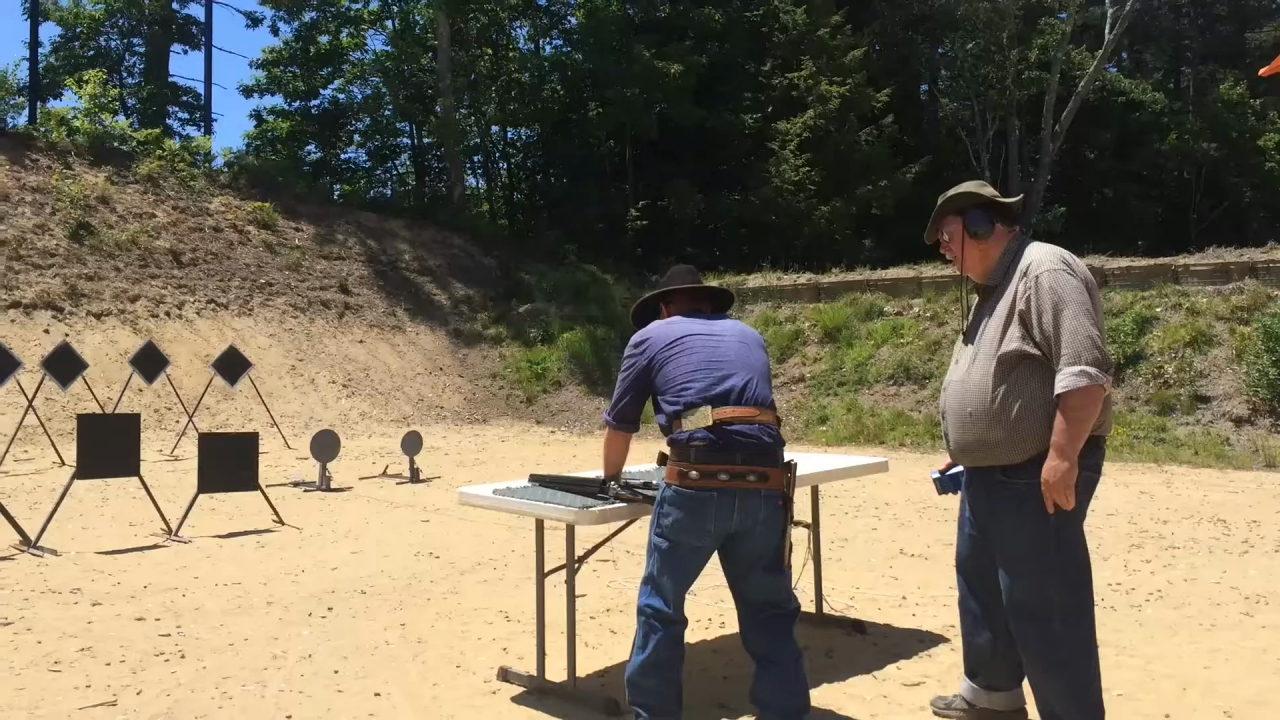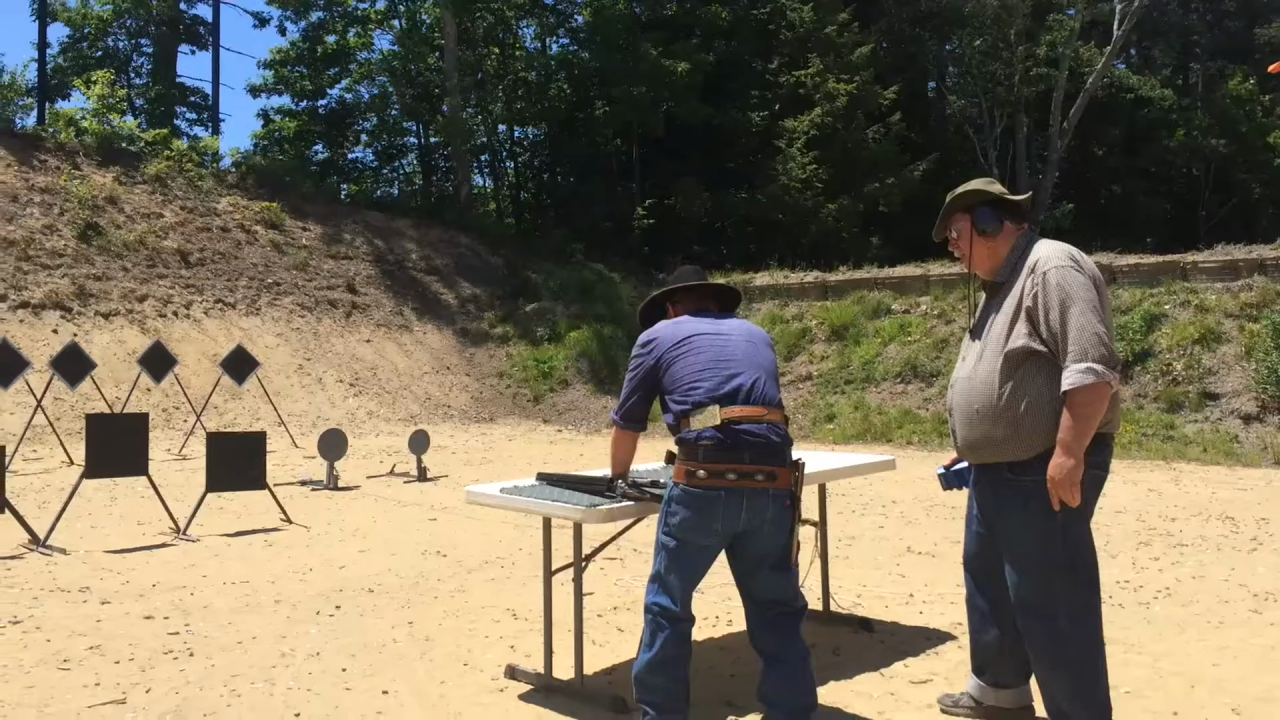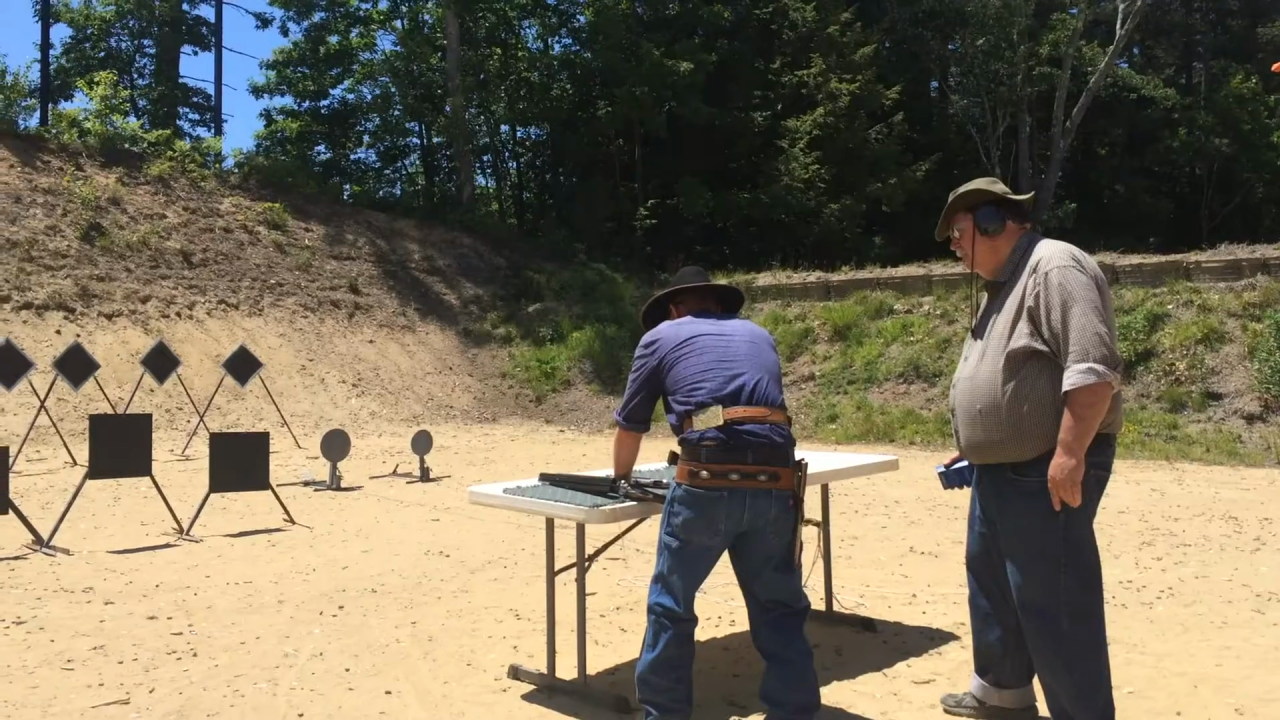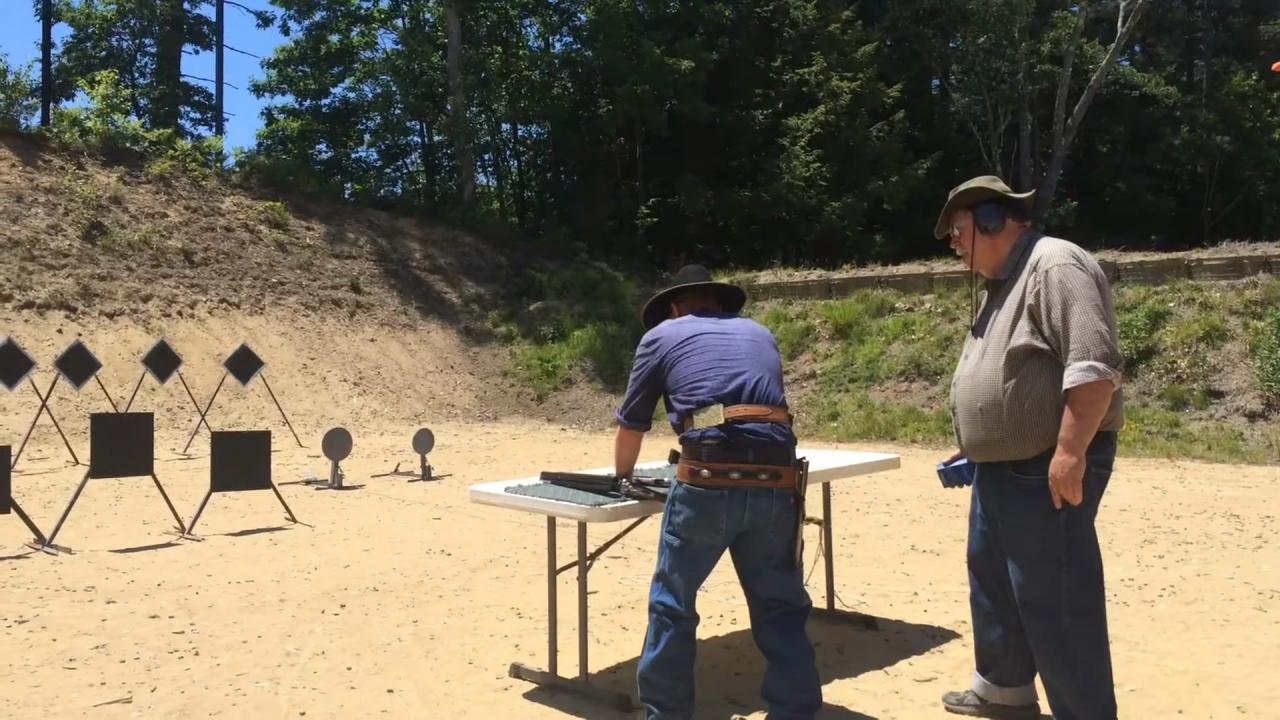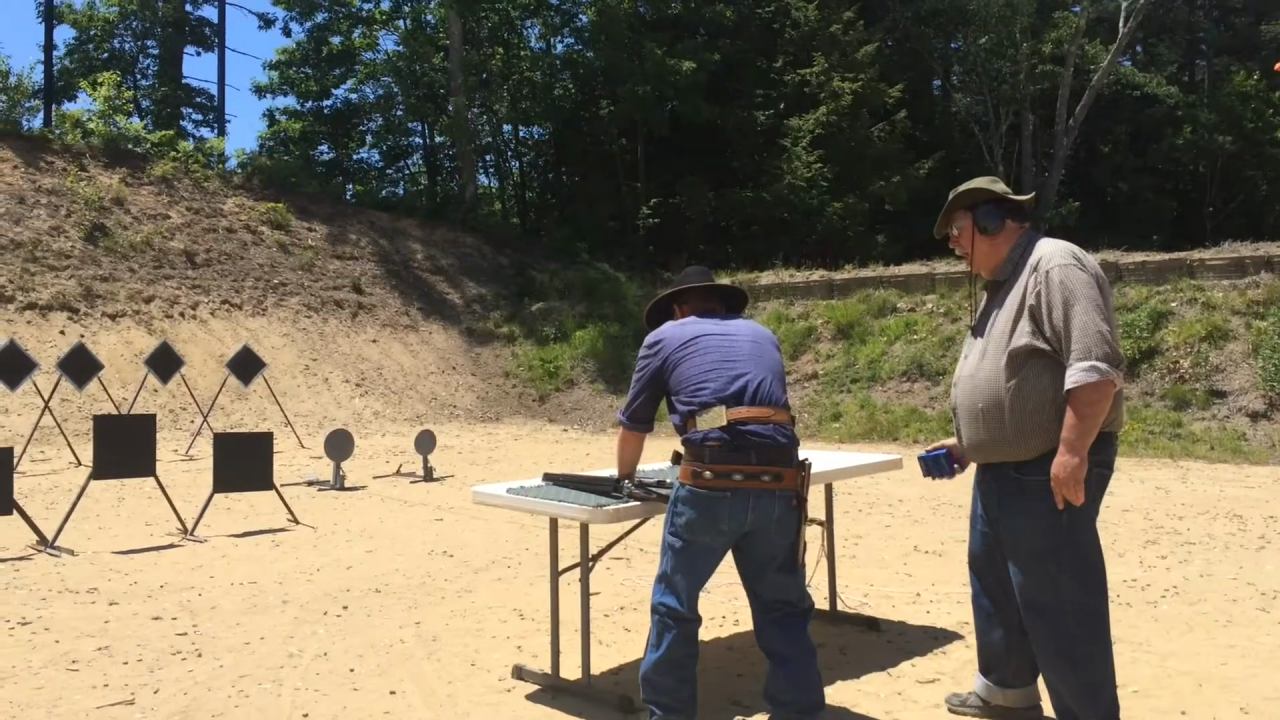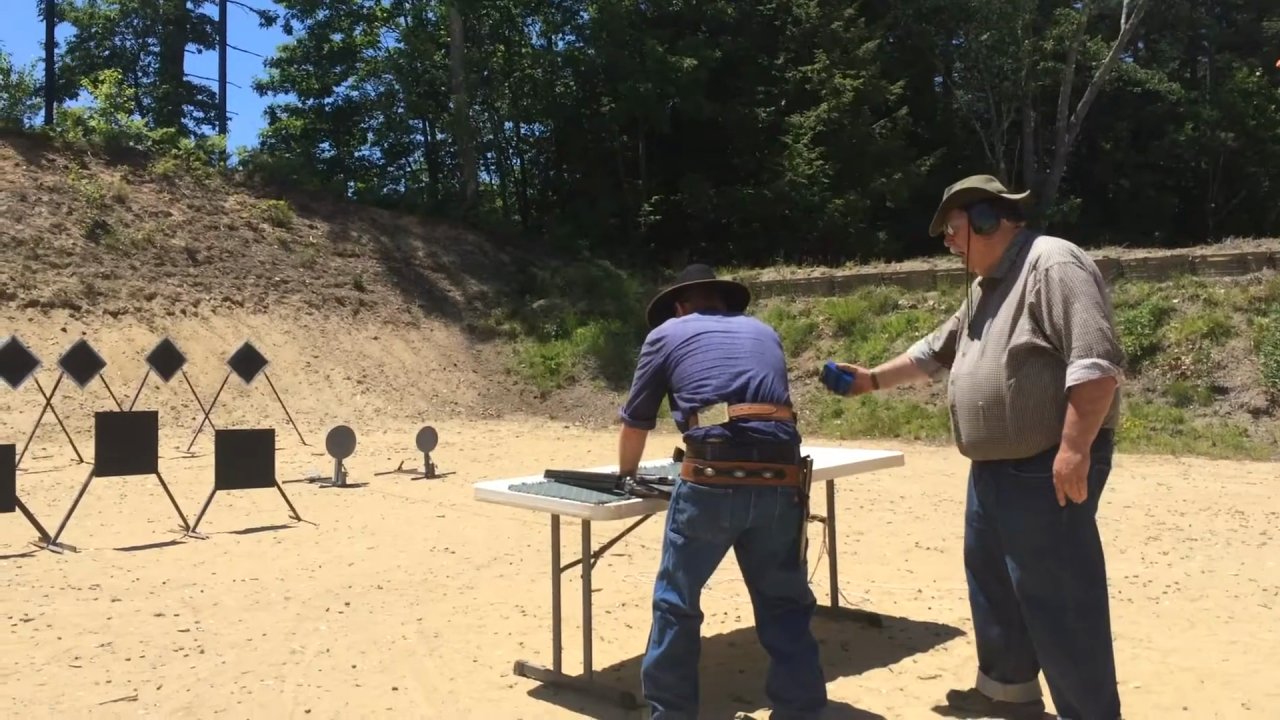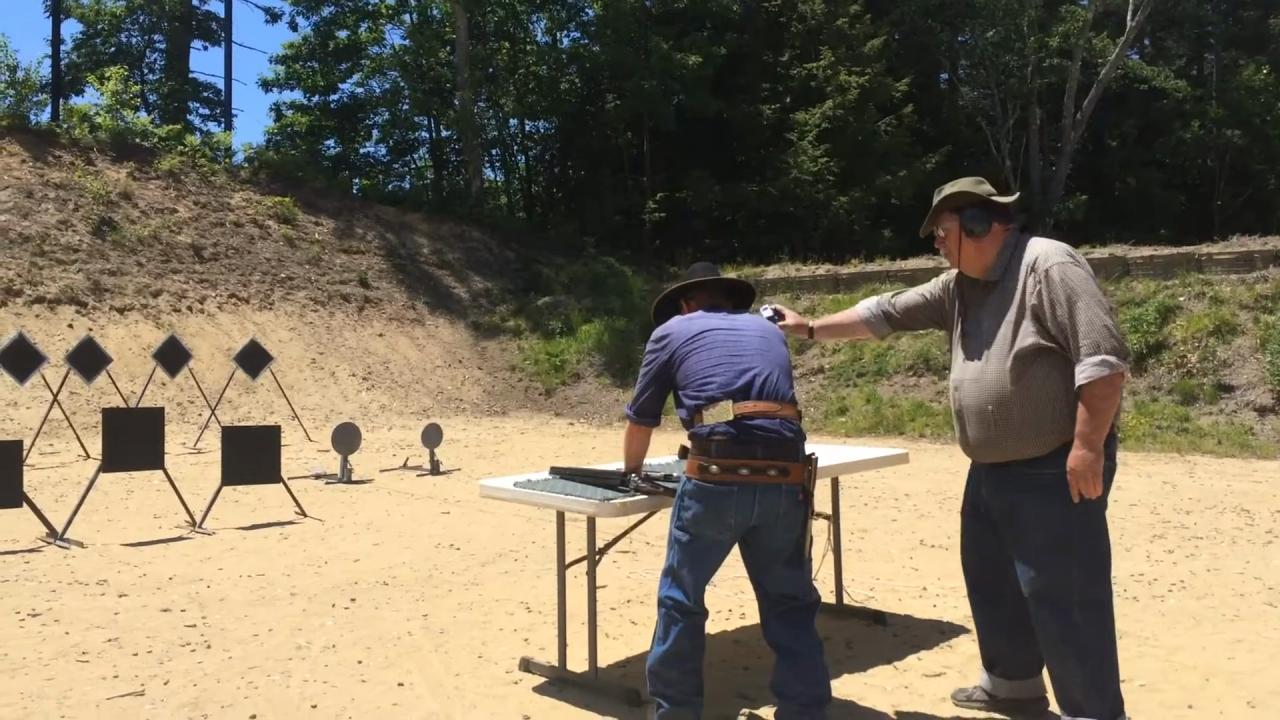
dt=0.3s
person 1, frame 1
left shoulder: (1045, 271)
right shoulder: (995, 286)
left elbow: (1085, 371)
left wrist: (1062, 458)
right wrist: (966, 452)
left hip: (1038, 474)
right hip: (990, 473)
left knee: (1042, 603)
right knee: (981, 584)
person 1, frame 2
left shoulder: (1054, 268)
right shoulder: (1002, 284)
left elbow: (1093, 367)
left wrist: (1069, 454)
right wrist: (973, 448)
left hip: (1046, 471)
right hip: (997, 469)
left knee: (1050, 599)
right knee: (988, 581)
person 1, frame 3
left shoulder: (1055, 268)
right shoulder: (1004, 283)
left elbow: (1093, 368)
left wrist: (1069, 455)
right wrist: (975, 448)
left hip: (1048, 469)
right hip: (999, 469)
left knee: (1052, 601)
right knee: (991, 581)
person 1, frame 4
left shoulder: (1056, 266)
right shoulder: (1003, 281)
left elbow: (1094, 365)
left wrist: (1070, 452)
right wrist: (974, 447)
left hip: (1049, 470)
right hip: (1000, 468)
left knee: (1053, 597)
right knee: (992, 579)
person 1, frame 5
left shoulder: (1056, 267)
right shoulder: (1003, 282)
left elbow: (1096, 366)
left wrist: (1073, 454)
right wrist: (964, 442)
left hip: (1049, 471)
right hip: (999, 469)
left knee: (1055, 598)
right knee: (994, 582)
person 1, frame 6
left shoulder: (1054, 265)
right shoulder: (987, 283)
left elbow: (1097, 362)
right elbow: (939, 347)
left wrist: (1074, 450)
right wrist: (875, 376)
left hip: (1047, 470)
right hip: (992, 468)
left knee: (1055, 593)
right knee: (992, 582)
person 1, frame 7
left shoulder: (1050, 266)
right shoulder: (961, 285)
left elbow: (1104, 359)
right elbow: (887, 312)
left wrist: (1088, 446)
right wrist: (812, 328)
left hip: (1053, 469)
right hip: (994, 469)
left knee: (1062, 592)
right knee: (992, 580)
person 2, frame 1
left shoulder: (651, 336)
right shoulder: (748, 335)
left elbow: (619, 425)
left wrist: (611, 480)
left hip: (696, 485)
right hip: (763, 483)
left knee: (660, 609)
right knee: (770, 611)
person 2, frame 2
left shoulder: (658, 337)
right shoulder: (756, 334)
left elbow: (626, 425)
left wrist: (618, 477)
left hip: (704, 484)
right hip: (771, 482)
left knee: (668, 607)
right knee: (777, 609)
person 2, frame 3
left shoulder: (660, 337)
right shoulder: (759, 336)
left elbow: (629, 425)
left wrist: (621, 478)
left hip: (706, 484)
right hip: (774, 484)
left knee: (670, 607)
right knee: (780, 610)
person 2, frame 4
left shoulder: (662, 335)
right shoulder: (760, 333)
left elbow: (631, 424)
left wrist: (622, 476)
left hip: (707, 482)
right hip: (775, 480)
left knee: (671, 605)
right knee: (781, 608)
person 2, frame 5
left shoulder: (664, 337)
right shoulder: (762, 335)
left elbow: (633, 424)
left wrist: (625, 477)
left hip: (710, 483)
right hip: (778, 481)
left knee: (674, 606)
right knee: (784, 610)
person 2, frame 6
left shoulder: (666, 334)
right shoulder: (764, 332)
left elbow: (635, 421)
left wrist: (627, 472)
left hip: (712, 479)
right hip: (780, 479)
left knee: (676, 603)
right knee: (785, 606)
person 2, frame 7
left shoulder: (671, 331)
right shoulder: (768, 329)
left elbow: (640, 418)
left wrist: (631, 470)
left hip: (716, 477)
right hip: (784, 476)
left knee: (681, 600)
right knee: (790, 603)
